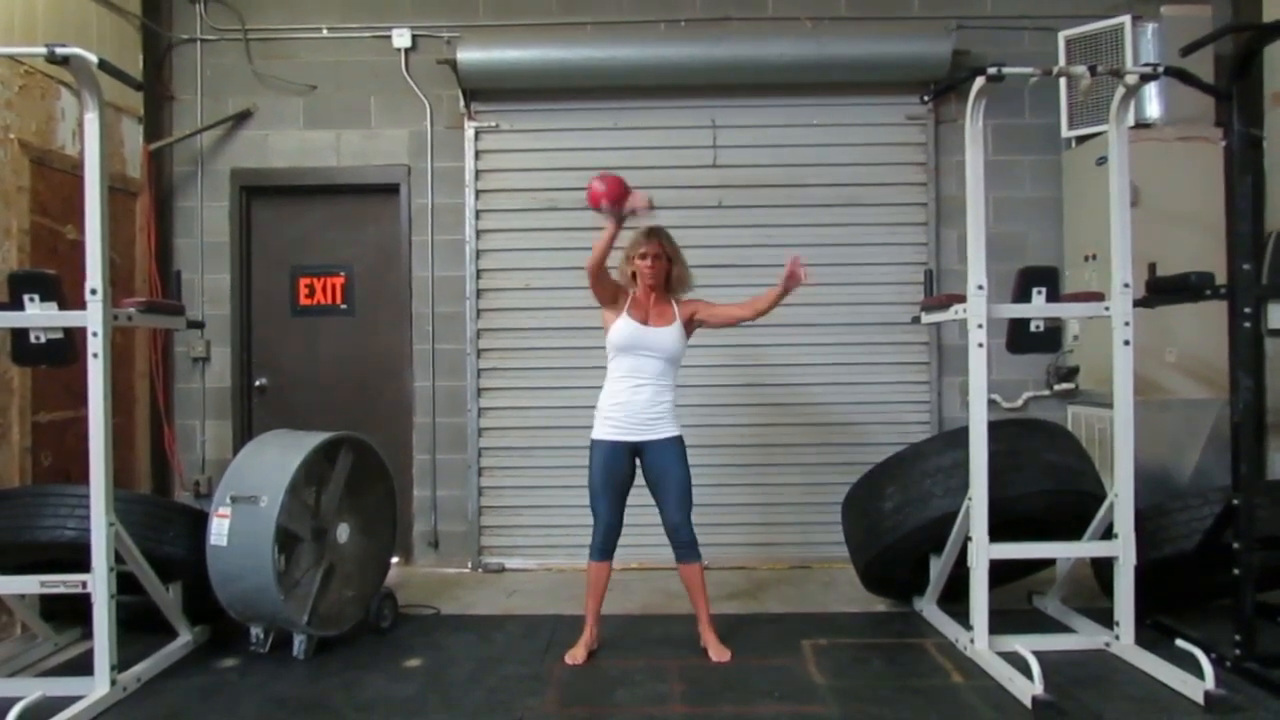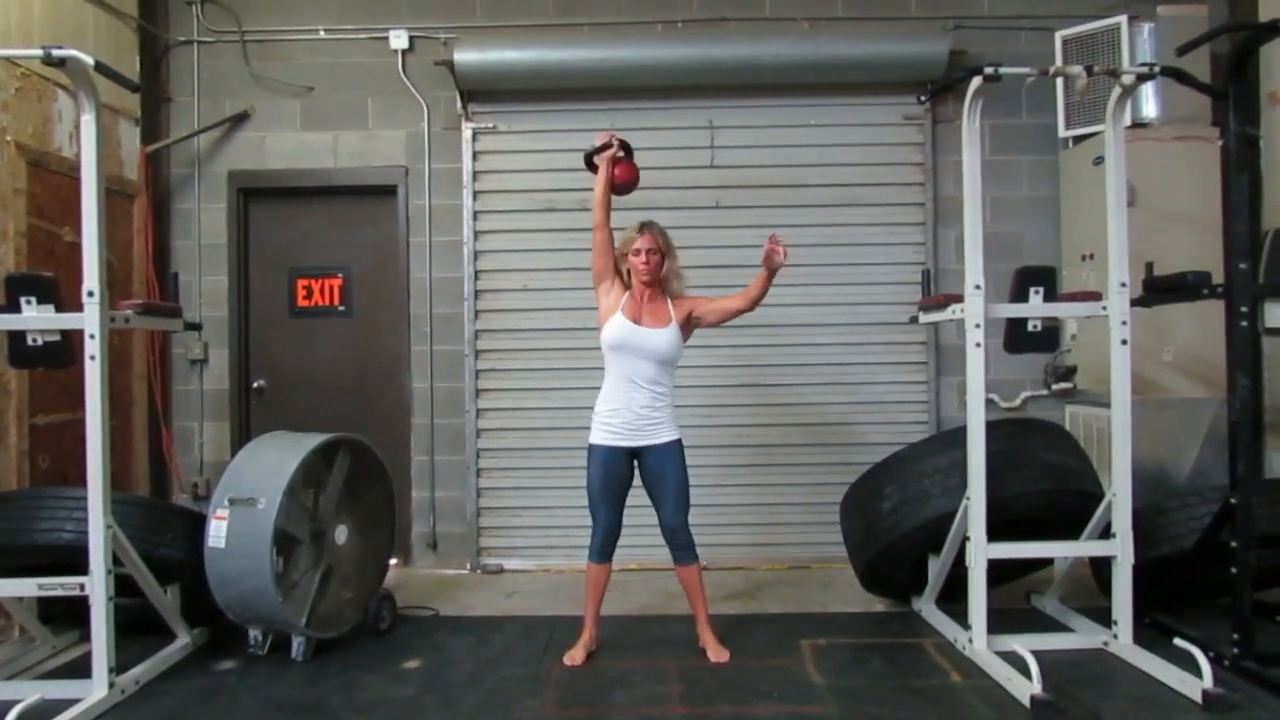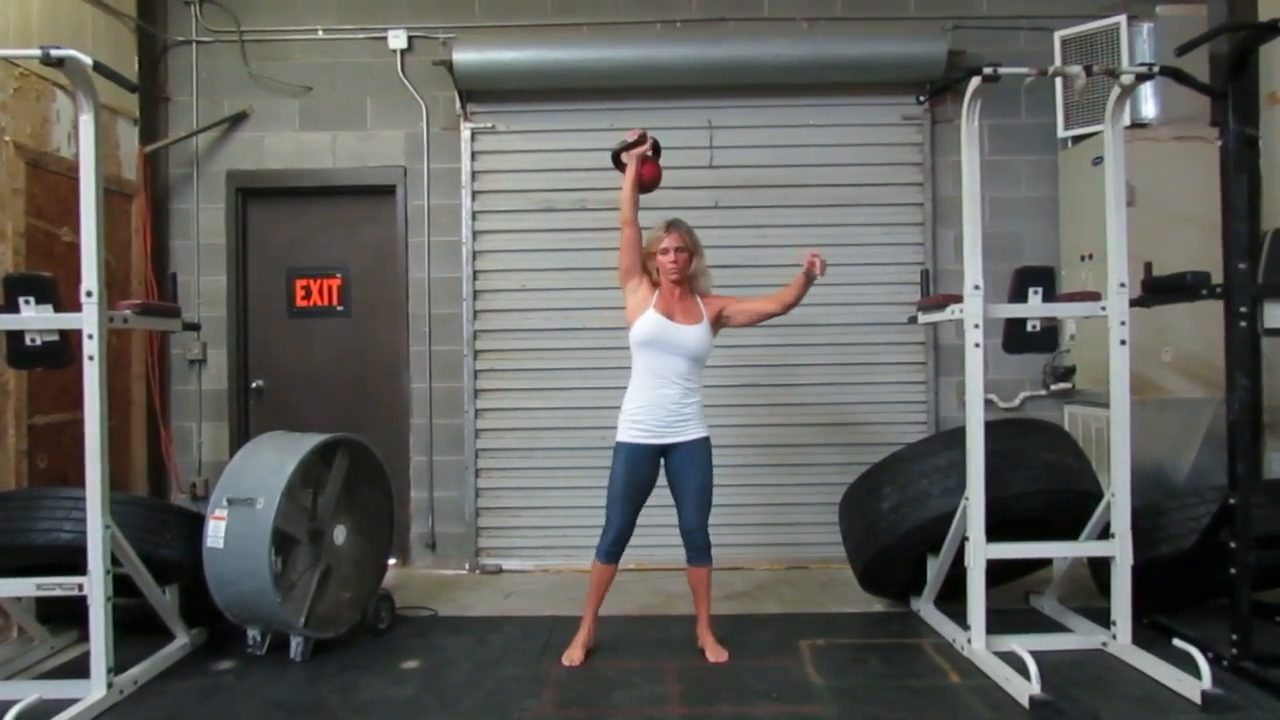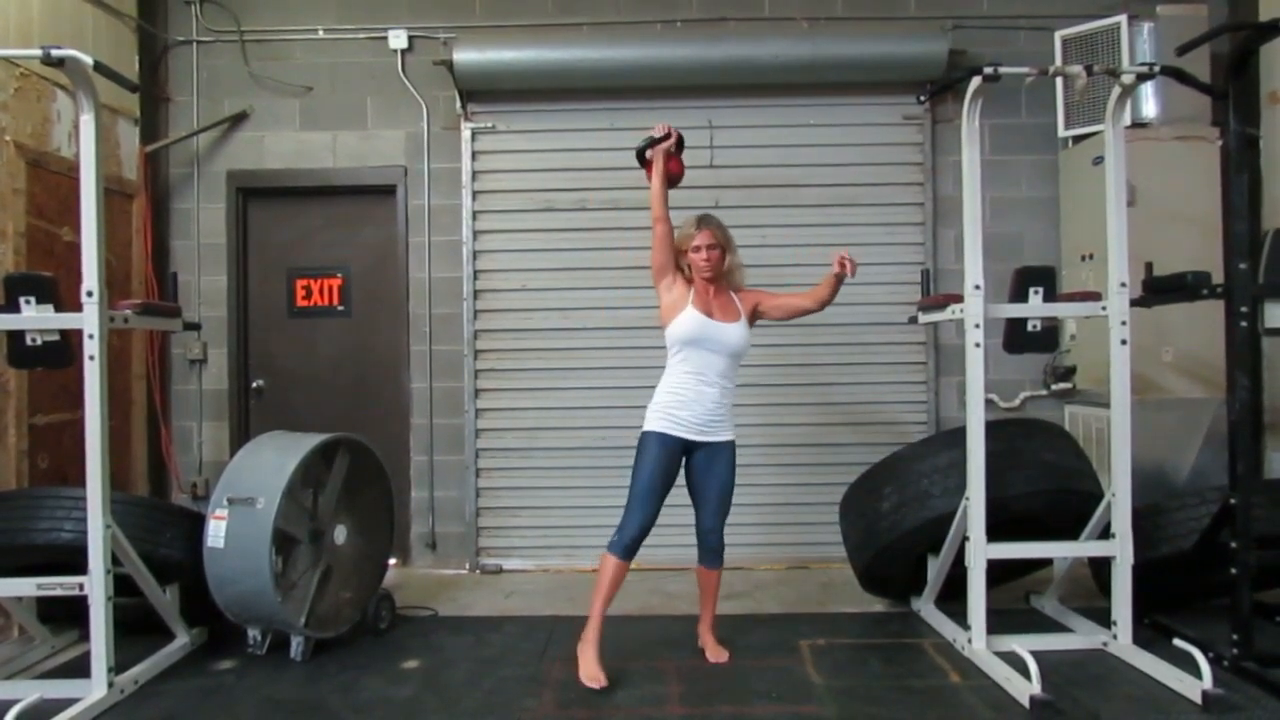
dt=0.5s
person 1, frame 1
left shoulder: (685, 311)
right shoulder: (615, 299)
left elbow: (746, 311)
right elbow: (592, 269)
left wrist: (784, 289)
right wrist: (614, 224)
left hip: (663, 435)
right hip: (611, 433)
left knee: (681, 530)
right knee: (605, 533)
left ankle: (707, 630)
right ankle: (589, 633)
person 1, frame 2
left shoulder: (683, 309)
right shoulder: (611, 296)
left elbow: (744, 303)
right elbow: (600, 226)
left wrist: (769, 271)
right wrist: (605, 167)
left hip: (661, 438)
right hip: (609, 437)
left knee: (678, 533)
right knee: (604, 536)
left ankle: (706, 632)
right ankle: (587, 634)
person 1, frame 3
left shoulder: (711, 307)
right shoulder: (639, 293)
left elbow: (776, 305)
right elbow: (627, 225)
left wrist: (806, 278)
right wrist: (633, 165)
left hip: (689, 436)
right hip: (637, 435)
left knee: (696, 533)
right knee: (615, 534)
left ankle: (705, 631)
right ankle: (585, 631)
person 1, frame 4
left shoulder: (746, 303)
right shoulder: (673, 290)
left elbow: (811, 302)
right elbow: (659, 222)
left wrist: (837, 277)
right wrist: (659, 160)
left hip: (716, 438)
right hip: (665, 428)
left knee: (711, 535)
right knee: (633, 527)
left ankle: (706, 631)
right ankle: (591, 637)
